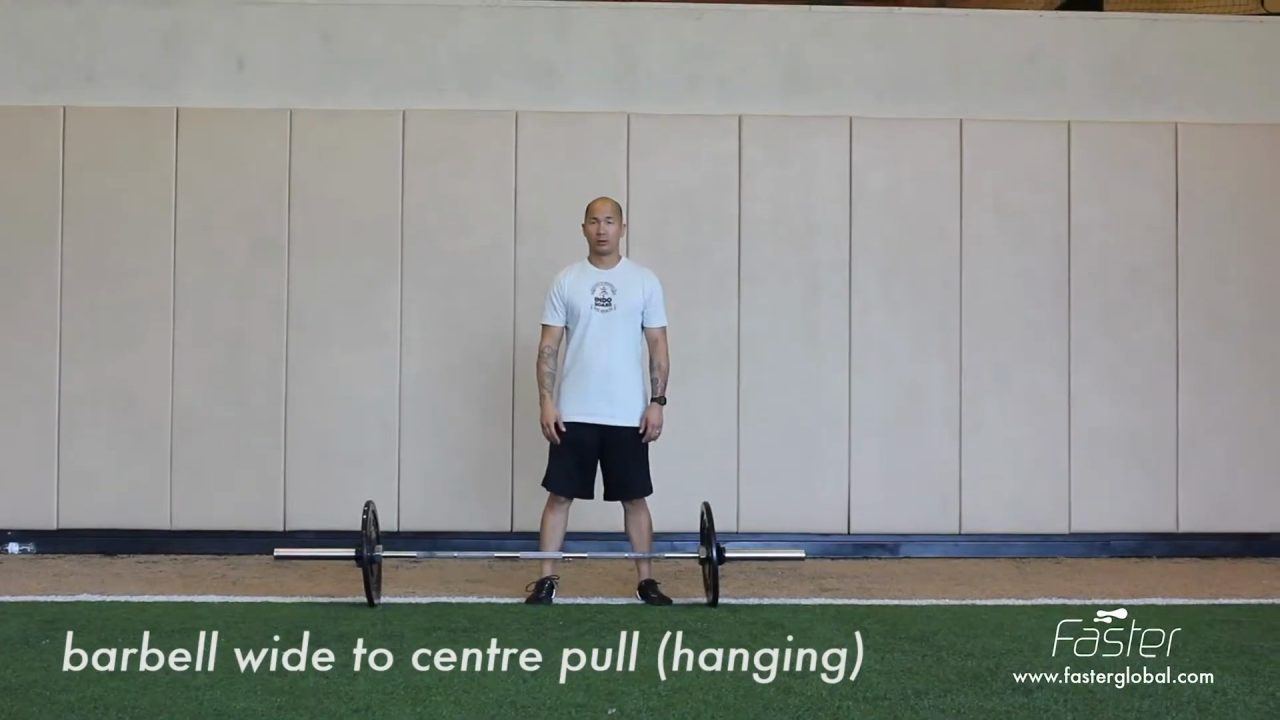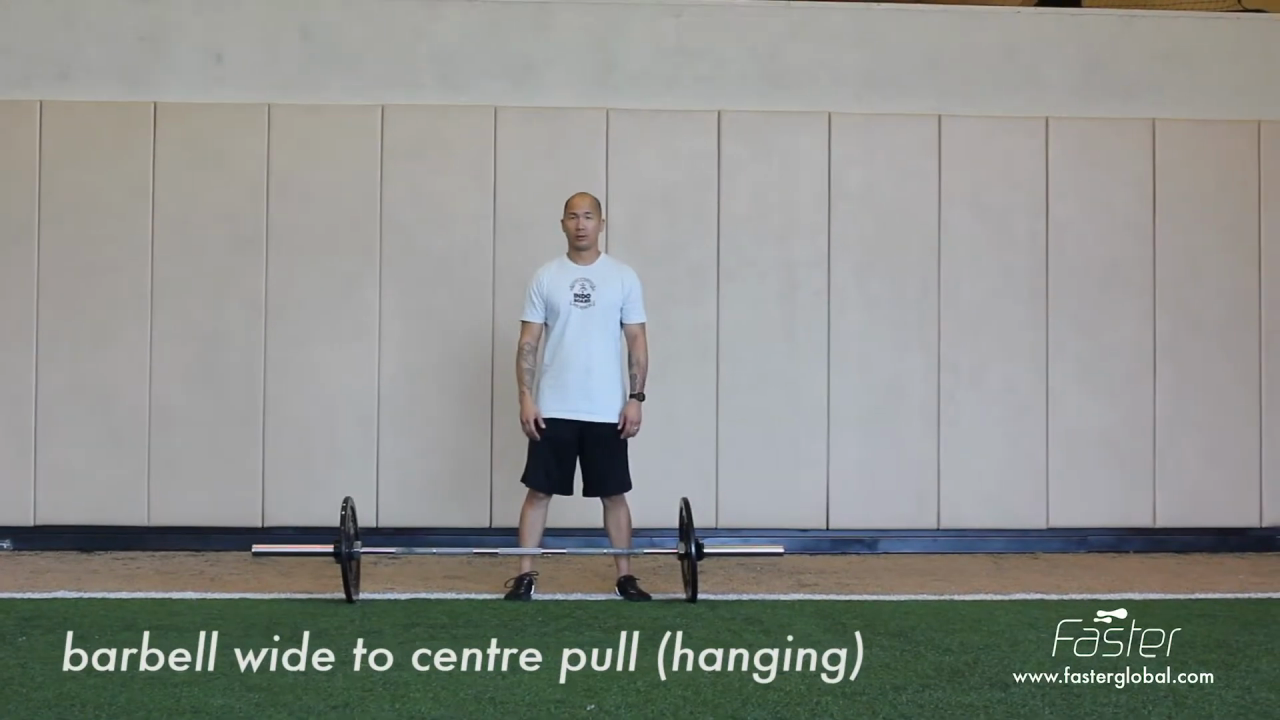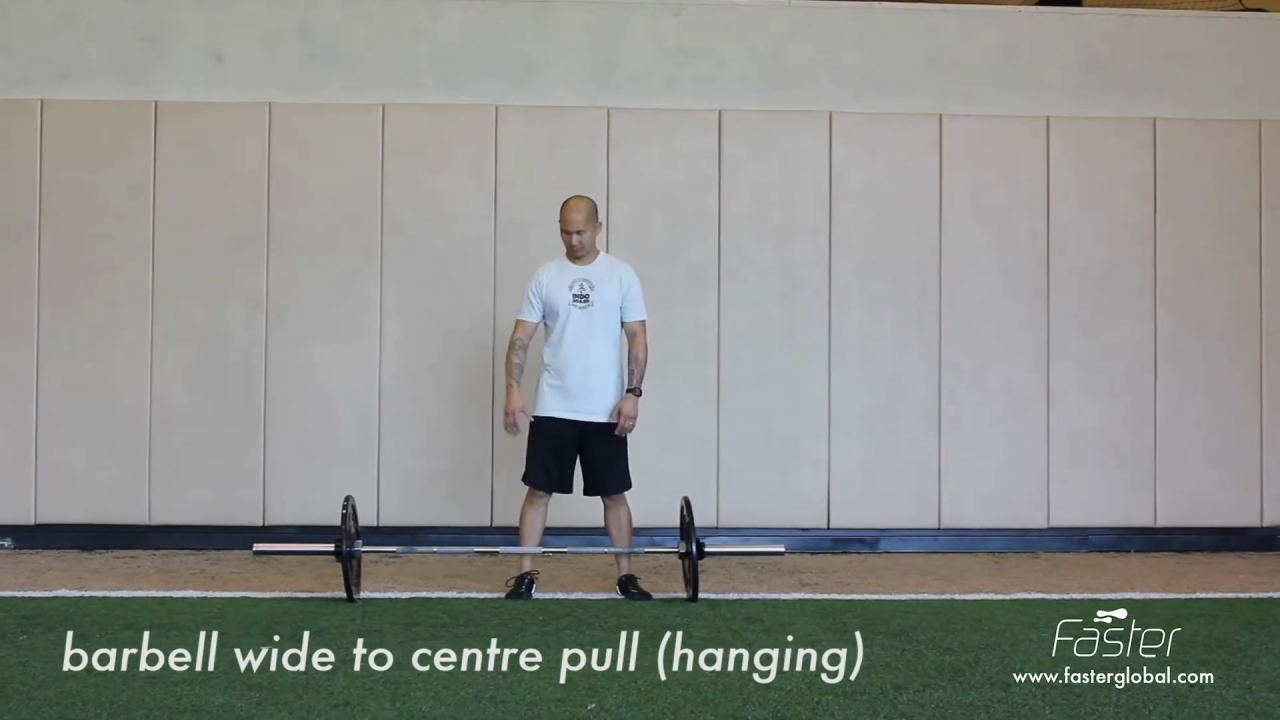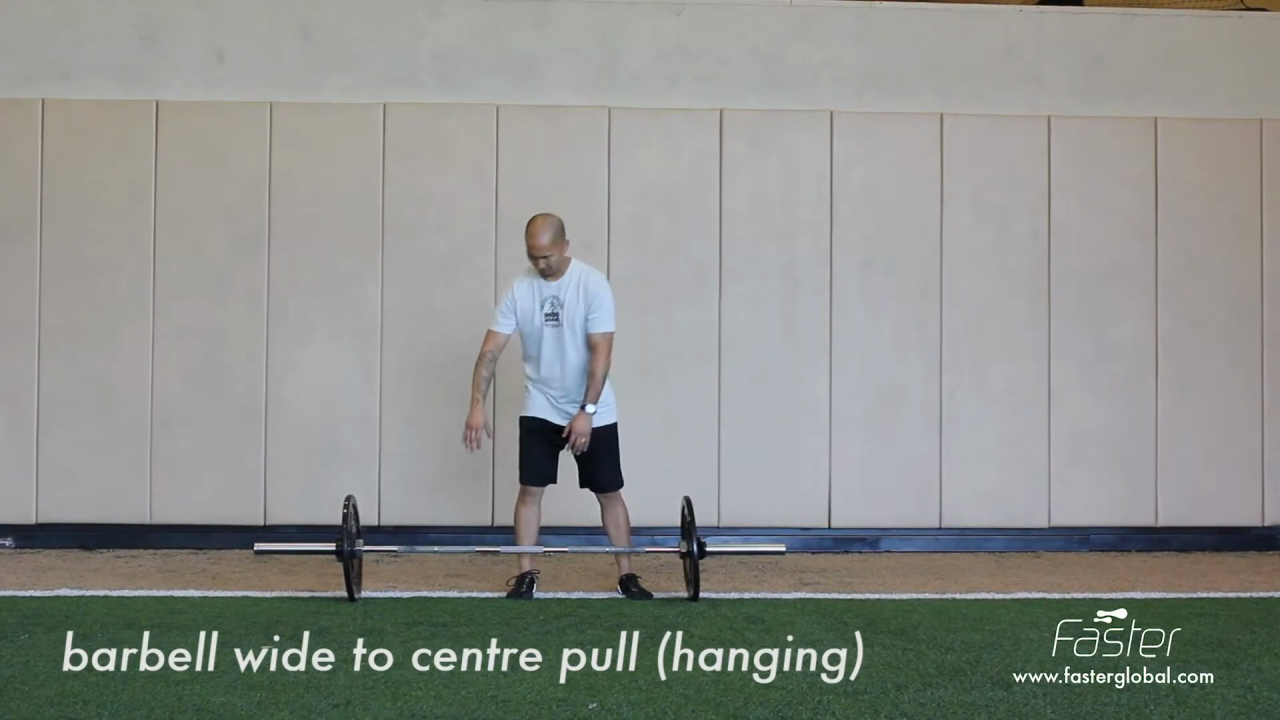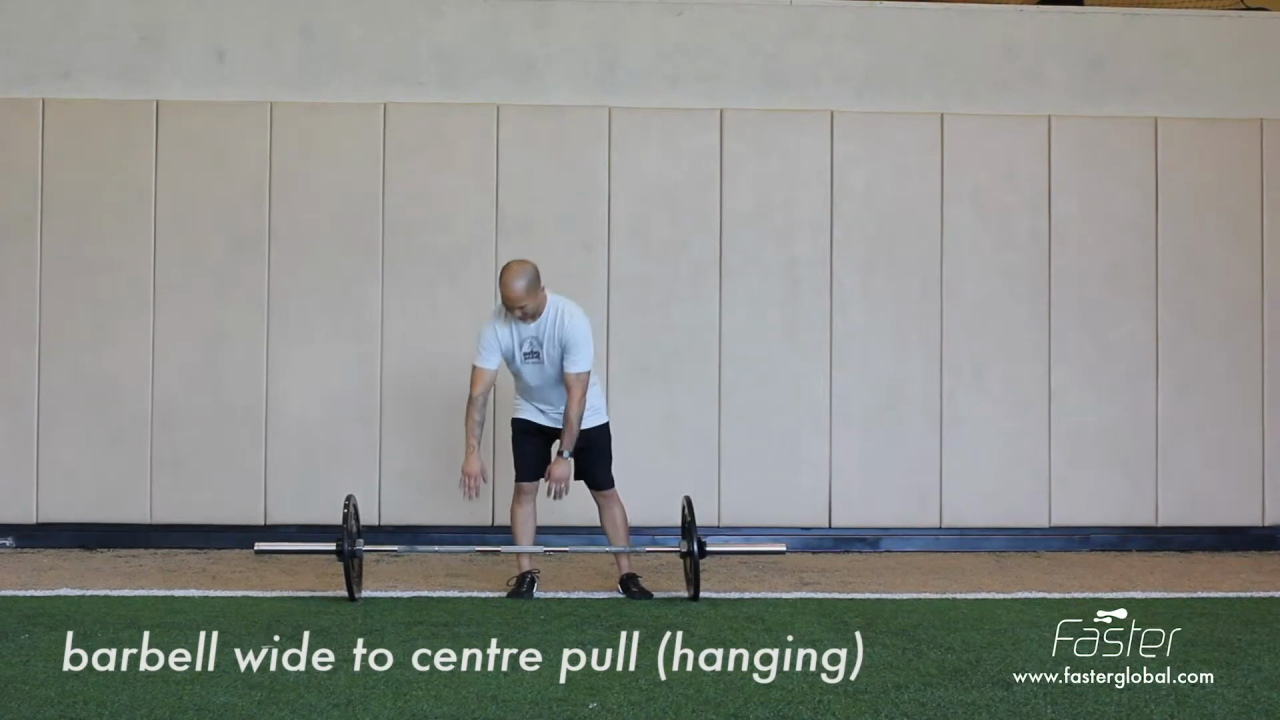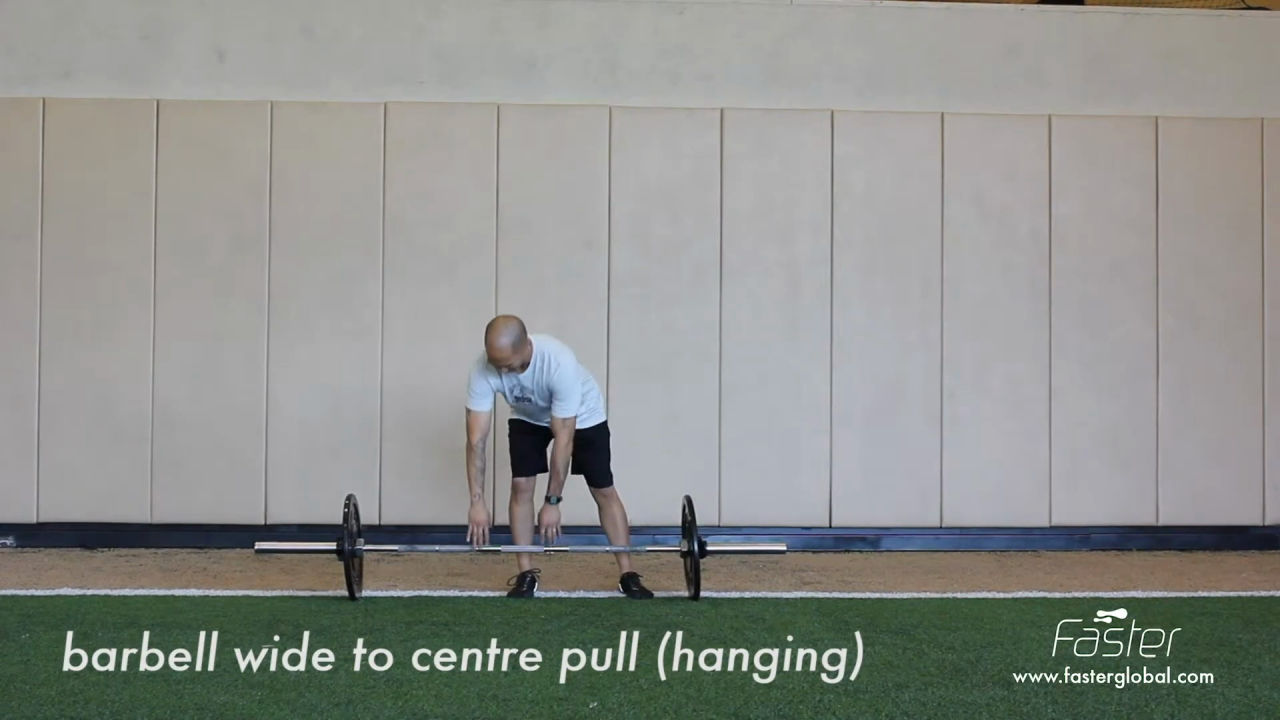
dt=0.5s
person 1, frame 1
left shoulder: (644, 280)
right shoulder: (566, 280)
left elbow: (658, 345)
right elbow: (548, 346)
left wrist: (657, 402)
right wrist: (546, 401)
left hip: (628, 414)
right hip: (574, 413)
left knee: (634, 496)
right knee: (560, 494)
left ankle: (645, 579)
right ankle: (546, 578)
person 1, frame 2
left shoulder: (623, 276)
right shoulder: (545, 277)
left elbow: (636, 341)
right elbow: (528, 342)
left wrist: (635, 399)
right wrist: (526, 398)
left hip: (607, 411)
right hip: (554, 410)
left knee: (613, 494)
right knee: (538, 491)
left ankle: (624, 575)
right ankle: (525, 574)
person 1, frame 3
left shoulder: (622, 275)
right shoulder: (545, 276)
left elbow: (637, 338)
right elbow: (521, 337)
left wrist: (632, 393)
right wrist: (513, 389)
left hip: (606, 410)
right hip: (553, 408)
left knee: (614, 493)
right knee: (538, 490)
left ankle: (625, 574)
right ankle: (526, 574)
person 1, frame 4
left shoulder: (592, 284)
right shoulder: (519, 289)
left elbow: (601, 352)
right elbow: (490, 350)
left wrist: (587, 411)
right wrist: (477, 405)
left hip: (592, 413)
right hip: (540, 409)
left knee: (609, 492)
right knee: (530, 489)
left ankle: (626, 574)
right ankle: (526, 574)
person 1, frame 5
left shoulder: (571, 318)
right shoulder: (496, 325)
left elbow: (577, 394)
right elbow: (479, 391)
left wrist: (564, 456)
right wrist: (472, 452)
left hip: (585, 414)
right hip: (531, 412)
left knee: (604, 490)
right knee: (525, 487)
left ankle: (627, 574)
right ankle: (526, 574)
person 1, frame 6
left shoulder: (559, 362)
right shoulder: (483, 370)
left elbow: (564, 438)
right elbow: (476, 439)
left wrist: (553, 501)
right wrist: (477, 501)
left hip: (583, 414)
right hip: (528, 417)
left knee: (603, 489)
right knee: (521, 485)
left ankle: (627, 574)
right ankle: (526, 574)
